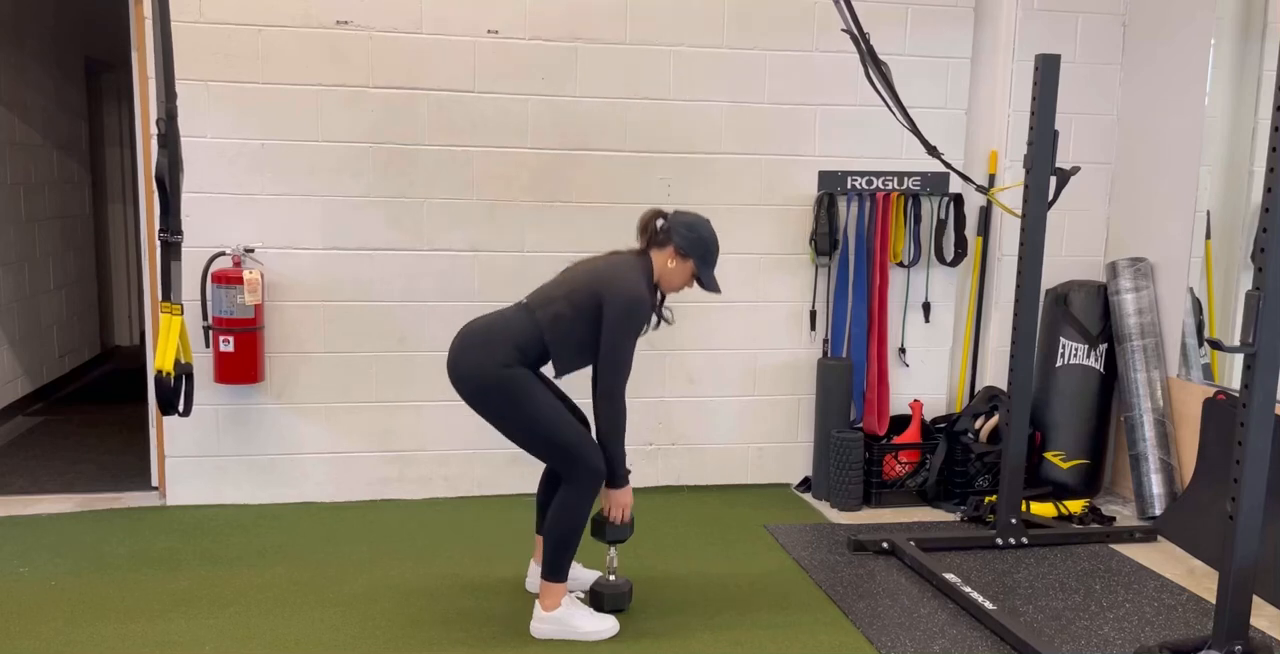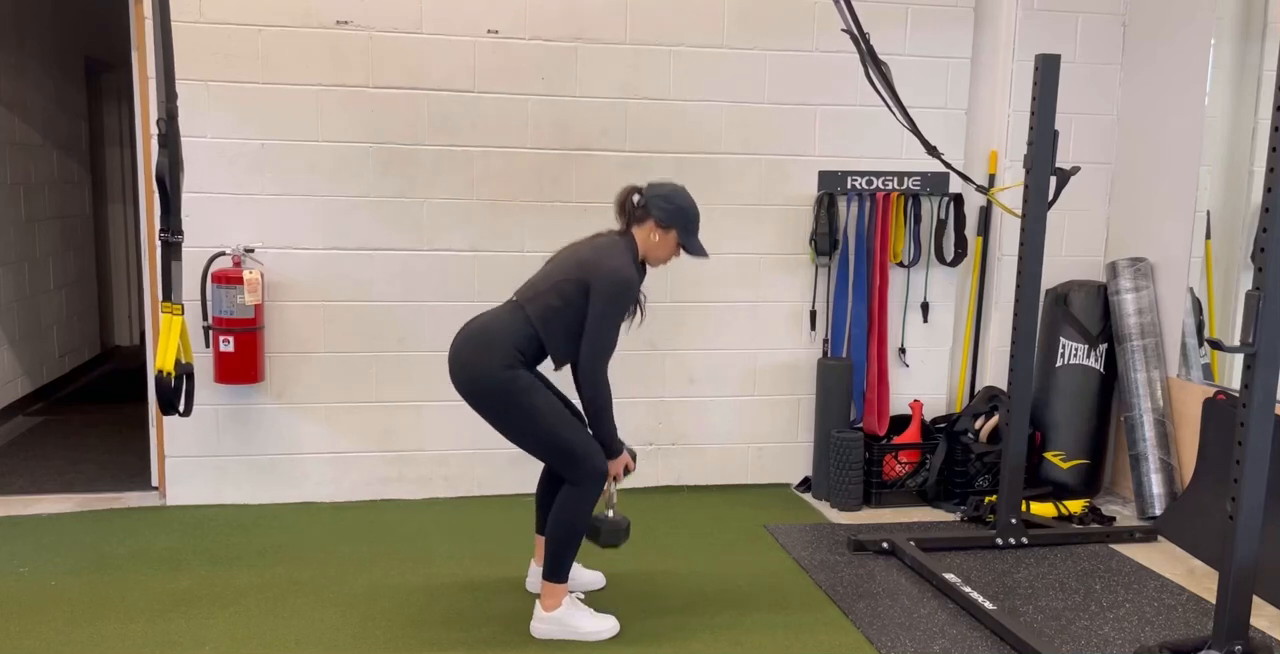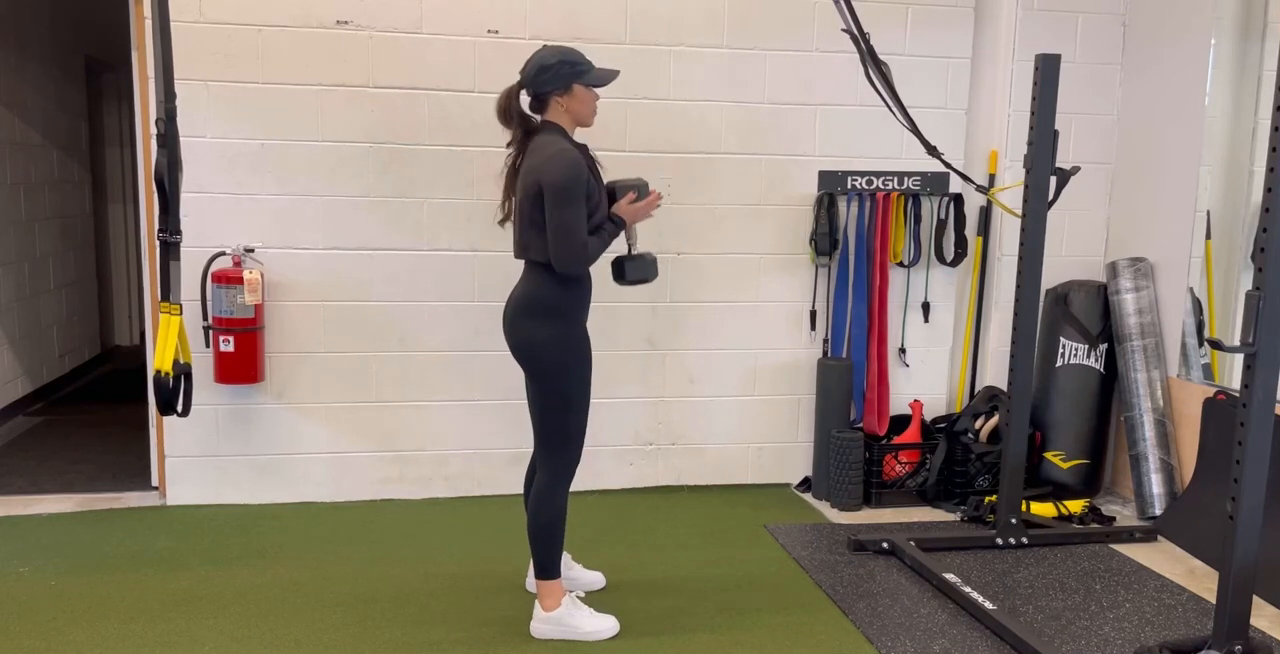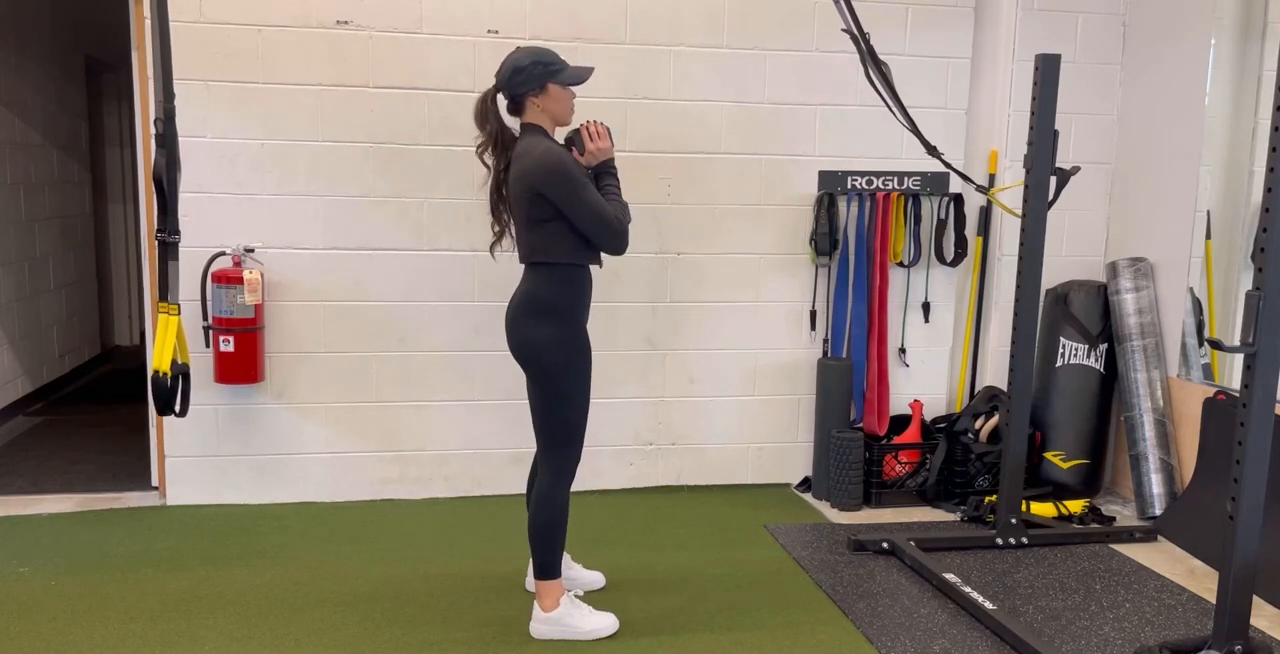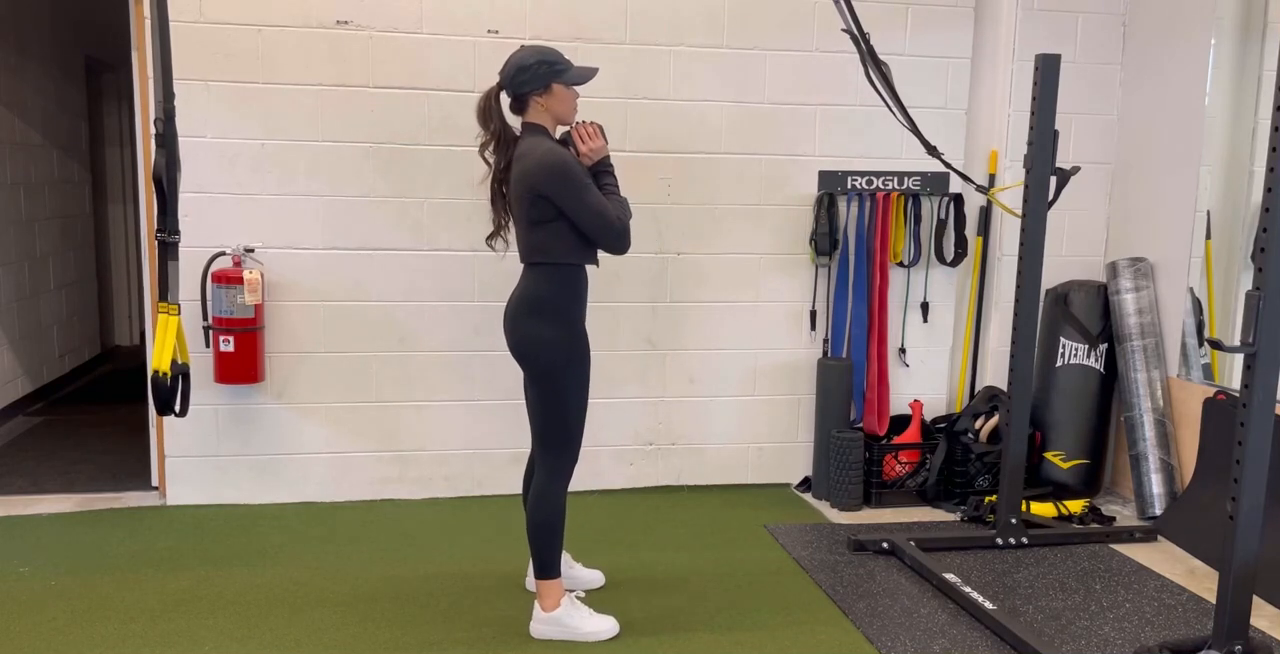
dt=0.5s
person 1, frame 1
left shoulder: (626, 272)
right shoulder: (631, 292)
left elbow: (603, 377)
right elbow: (610, 387)
left wrist: (609, 468)
right wrist: (616, 477)
left hip: (485, 352)
right hip: (488, 365)
left knee: (571, 440)
right knee: (583, 466)
left ankle: (544, 560)
right ankle: (551, 606)
person 1, frame 2
left shoulder: (608, 251)
right shoulder: (619, 272)
left elbow: (582, 357)
right elbow: (592, 368)
left wrist: (602, 444)
right wrist: (612, 449)
left hip: (486, 350)
right hip: (489, 365)
left knee: (570, 442)
right knee: (586, 467)
left ankle: (545, 564)
right ankle: (552, 608)
person 1, frame 3
left shoulder: (546, 152)
right shoulder: (560, 158)
right elbow: (571, 256)
left wrist: (612, 210)
right wrist: (620, 221)
left hip: (540, 310)
right hip: (550, 319)
left knee: (553, 449)
right knee: (559, 456)
left ankle: (547, 564)
right ankle: (552, 606)
person 1, frame 4
left shoulder: (531, 154)
right shoulder: (547, 160)
left elbow: (582, 217)
right elbow: (614, 236)
left wrist: (589, 168)
right wrist: (603, 168)
left hip: (544, 311)
right hip: (552, 318)
left knee: (555, 449)
right knee: (560, 456)
left ankle: (548, 563)
right ankle: (550, 606)
person 1, frame 5
left shoulder: (531, 152)
right shoulder: (549, 160)
left elbow: (582, 219)
right elbow: (616, 235)
left wrist: (587, 167)
right wrist: (600, 166)
left hip: (541, 311)
right hip: (551, 318)
left knee: (550, 450)
right knee: (557, 457)
left ankle: (548, 563)
right ankle: (551, 607)
